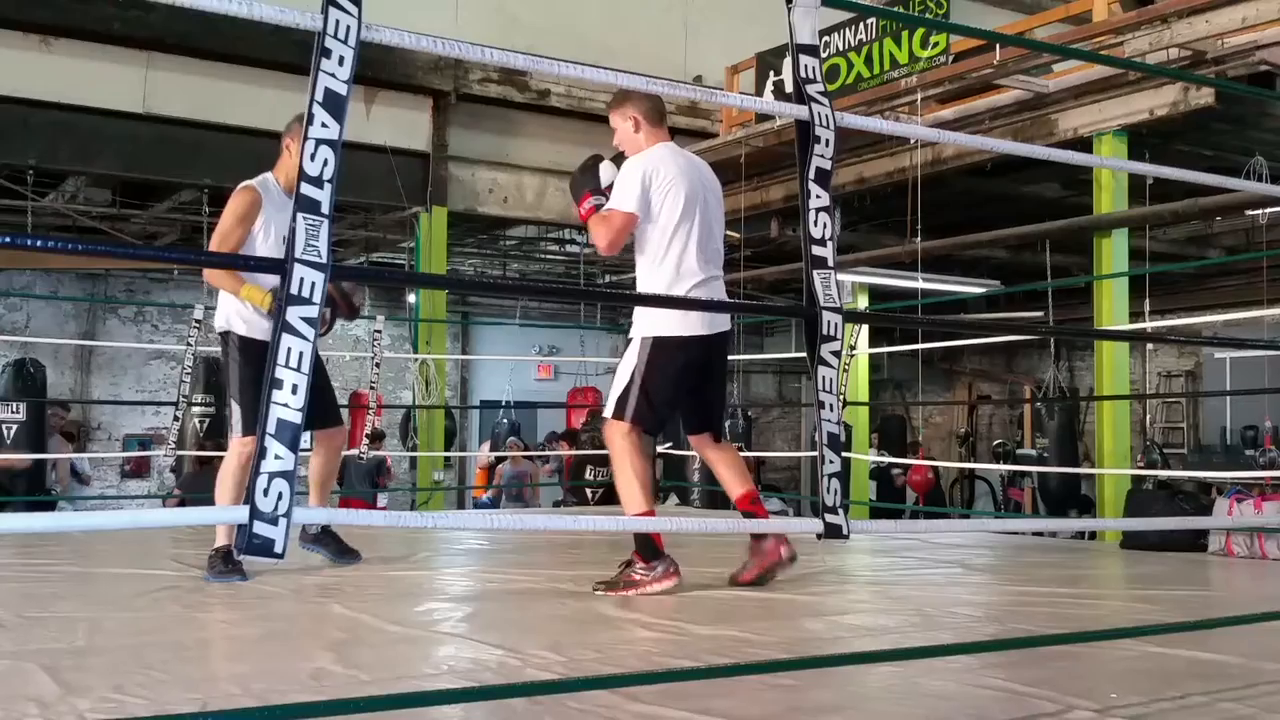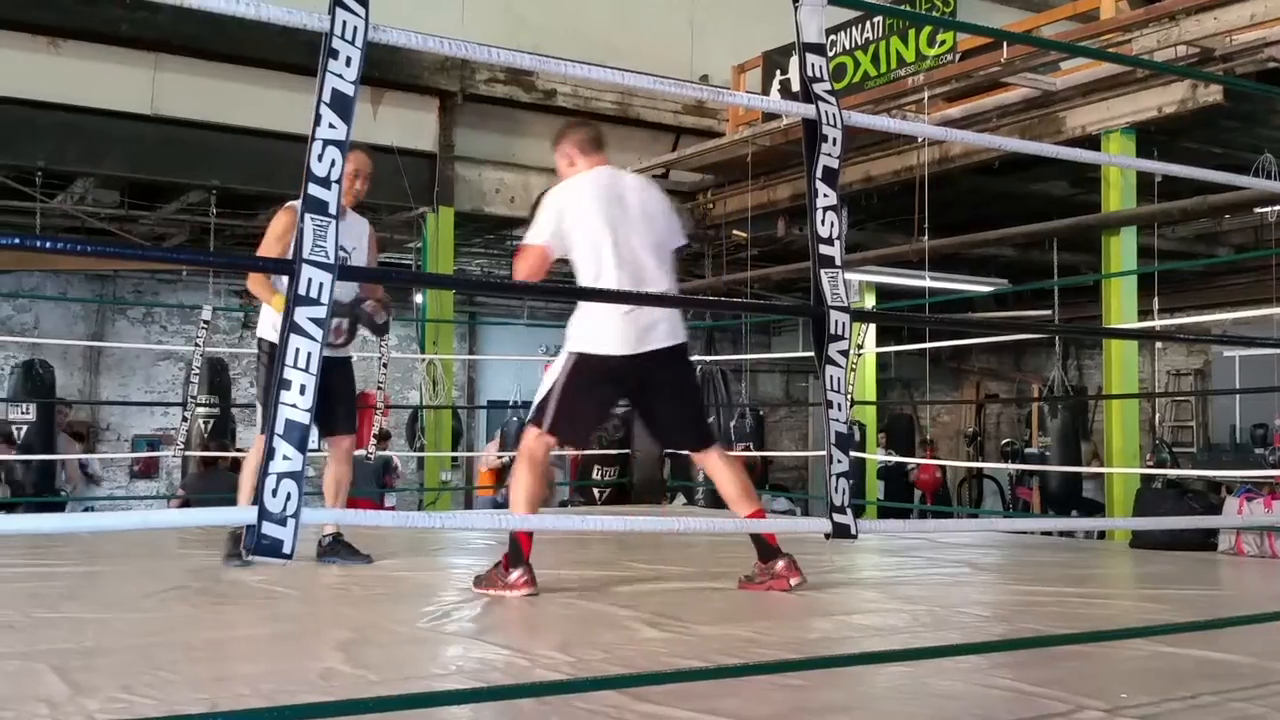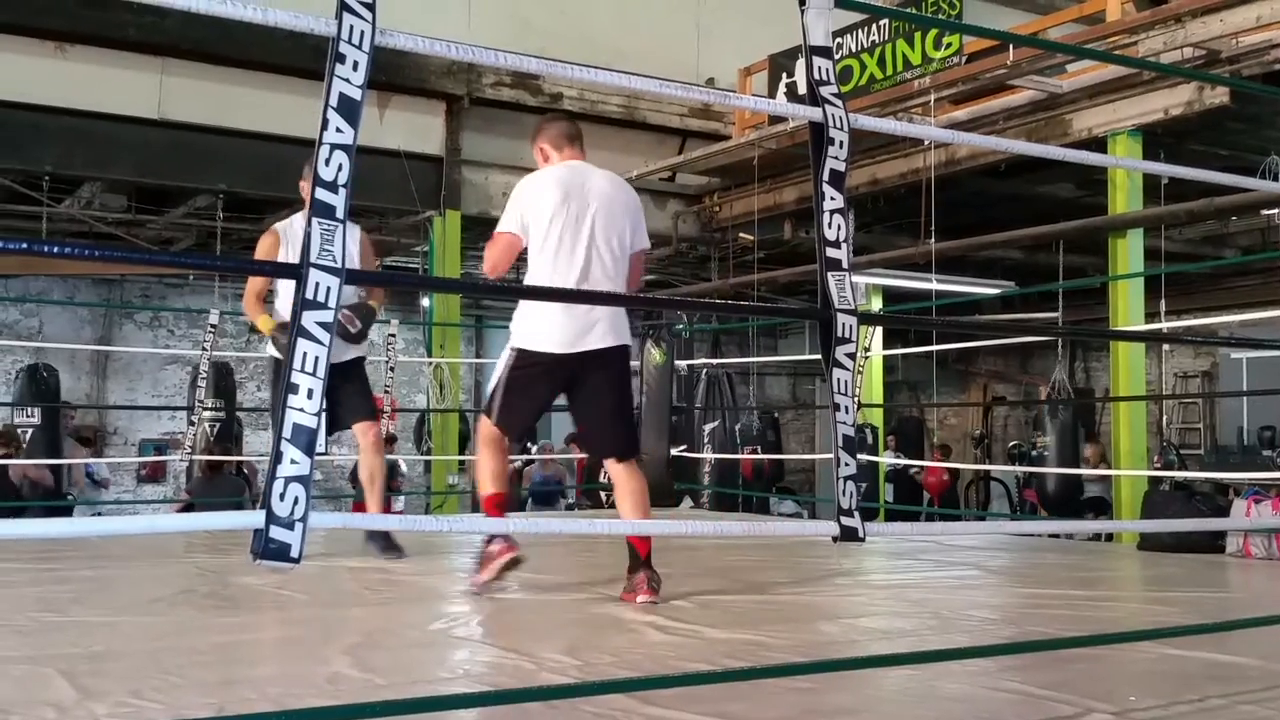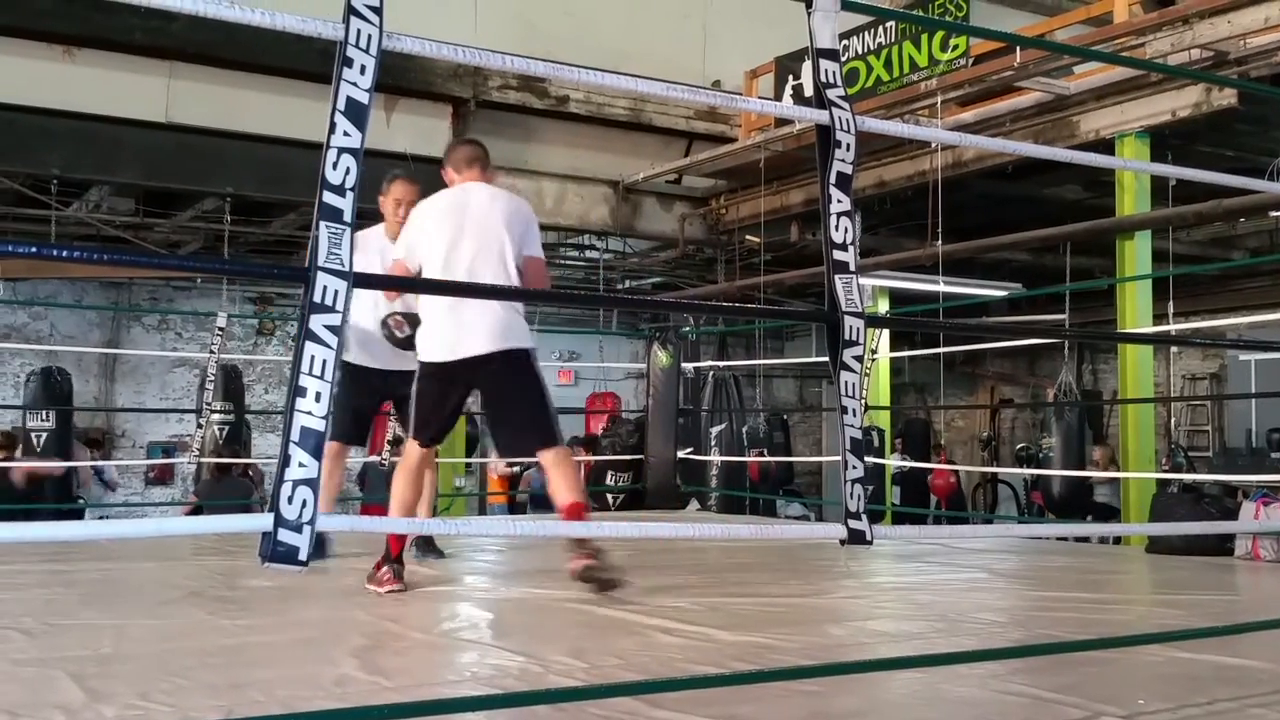
dt=0.5s
person 1, frame 1
left shoulder: (643, 164)
right shoulder: (702, 169)
left elbow: (608, 239)
left wrist: (589, 201)
left hip: (668, 322)
right hip: (712, 320)
left knee: (621, 430)
right knee: (706, 436)
left ankle: (651, 560)
right ankle: (767, 537)
person 1, frame 2
left shoulder: (564, 195)
right shoulder: (652, 192)
left elbow: (526, 272)
left wrist: (537, 243)
left hip: (599, 340)
right hip: (665, 337)
left knee: (536, 443)
right knee: (705, 450)
left ankle: (516, 566)
right ankle: (774, 559)
person 1, frame 3
left shoulder: (536, 184)
right shoulder: (625, 192)
left elbow: (494, 265)
right elbow: (633, 279)
left wrist: (518, 239)
left hip: (542, 336)
right hip: (608, 338)
left knee: (491, 432)
right knee: (621, 459)
left ankle: (499, 537)
right ankle: (642, 571)
person 1, frame 4
left shoulder: (426, 210)
right shoulder: (515, 207)
left elbow: (394, 285)
right elbow: (537, 283)
left hip: (441, 349)
right hip: (505, 343)
left knee: (417, 449)
right knee: (551, 451)
left ankle: (391, 564)
right ankle: (583, 547)
person 2, frame 1
right shoulder: (251, 196)
right elbow: (213, 266)
left wrist: (329, 295)
right wrist: (267, 301)
right hip: (249, 336)
left knee: (333, 432)
right knee: (246, 442)
left ankle: (316, 526)
right ankle: (222, 550)
person 2, frame 2
left shoulder: (365, 230)
right shoulder: (293, 216)
left elbow: (373, 289)
right elbow: (255, 279)
left hip: (334, 351)
right hip: (283, 343)
left knee: (343, 442)
right knee: (272, 436)
left ankle: (330, 537)
right ankle: (241, 529)
person 2, frame 3
left shoulder: (356, 237)
right shoulder: (277, 237)
left elbow: (377, 290)
right elbow: (251, 299)
left wrist: (368, 312)
right wrist: (274, 329)
left hip: (345, 357)
left knee: (370, 434)
left ankle: (377, 525)
person 2, frame 4
right shoulder: (358, 244)
left hip: (412, 366)
right hip: (361, 363)
right knee: (336, 448)
left ankle: (422, 534)
right ankle: (322, 532)
